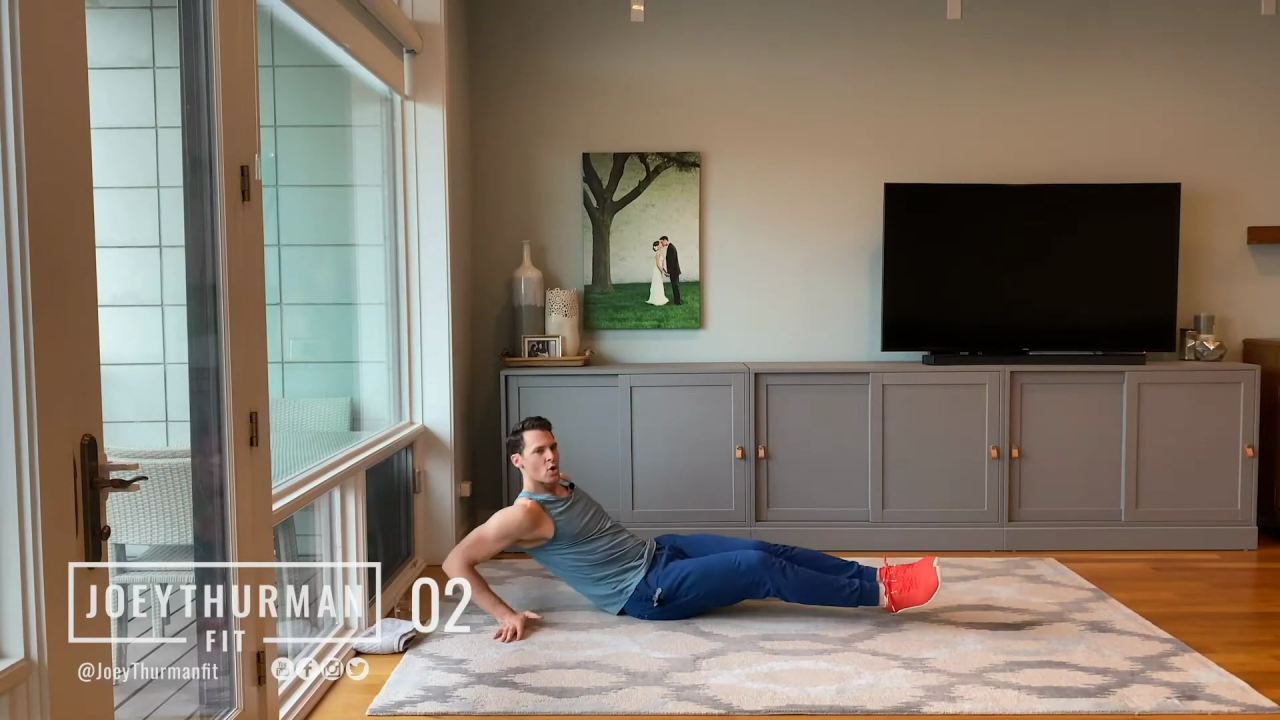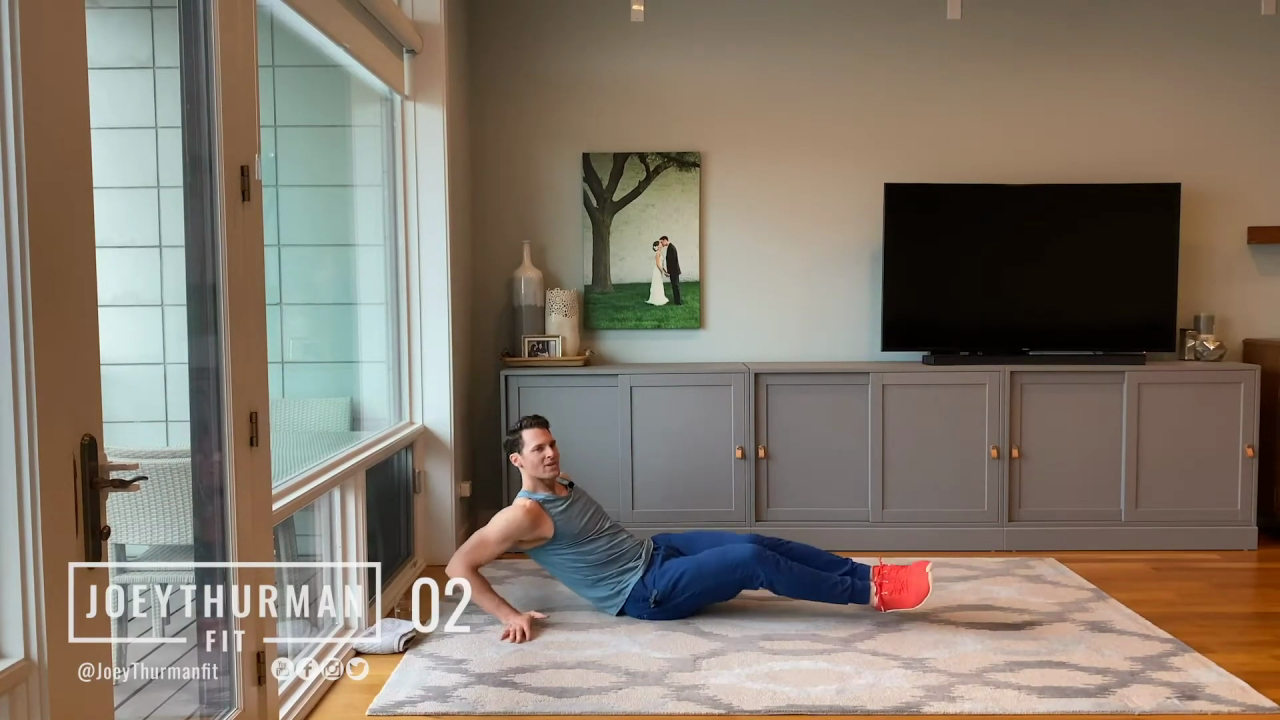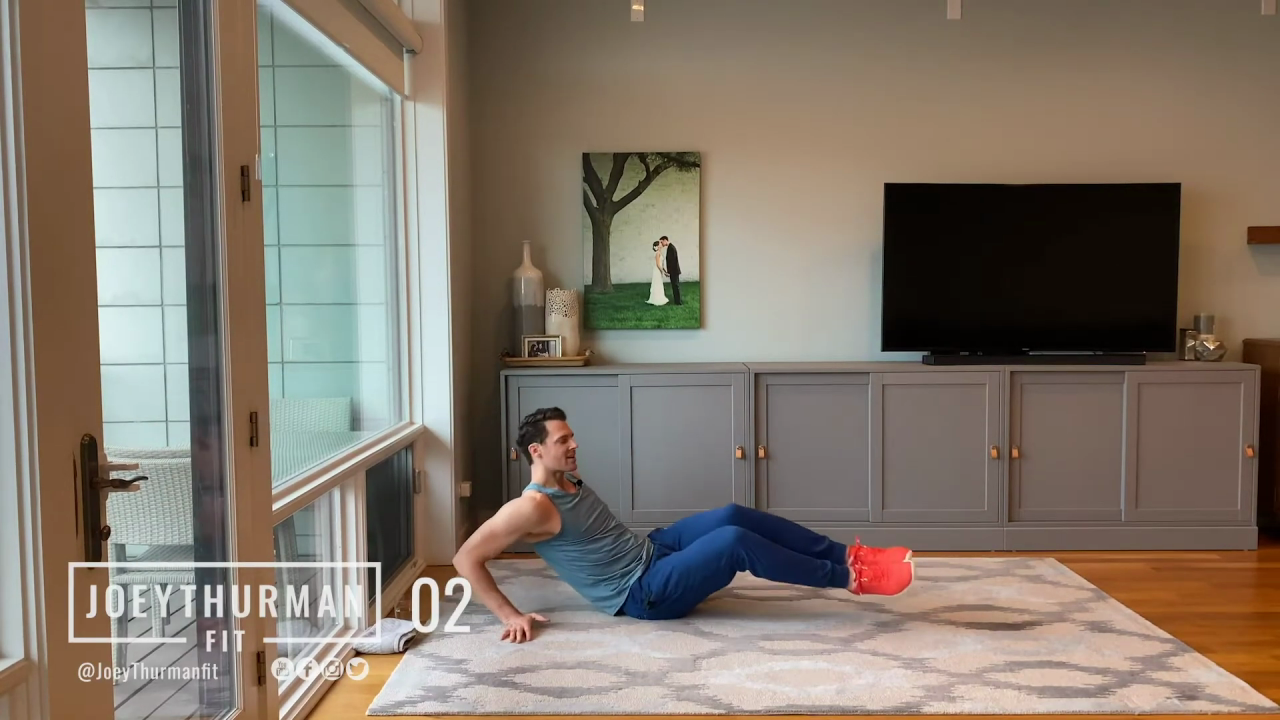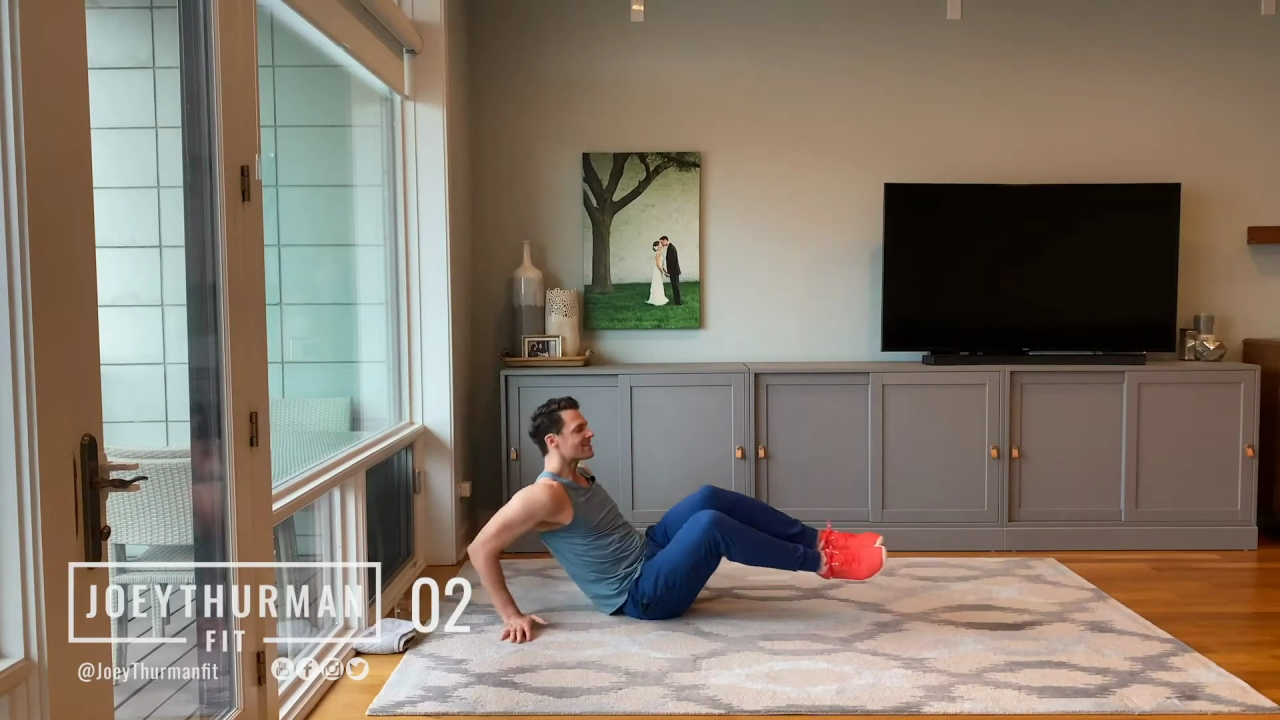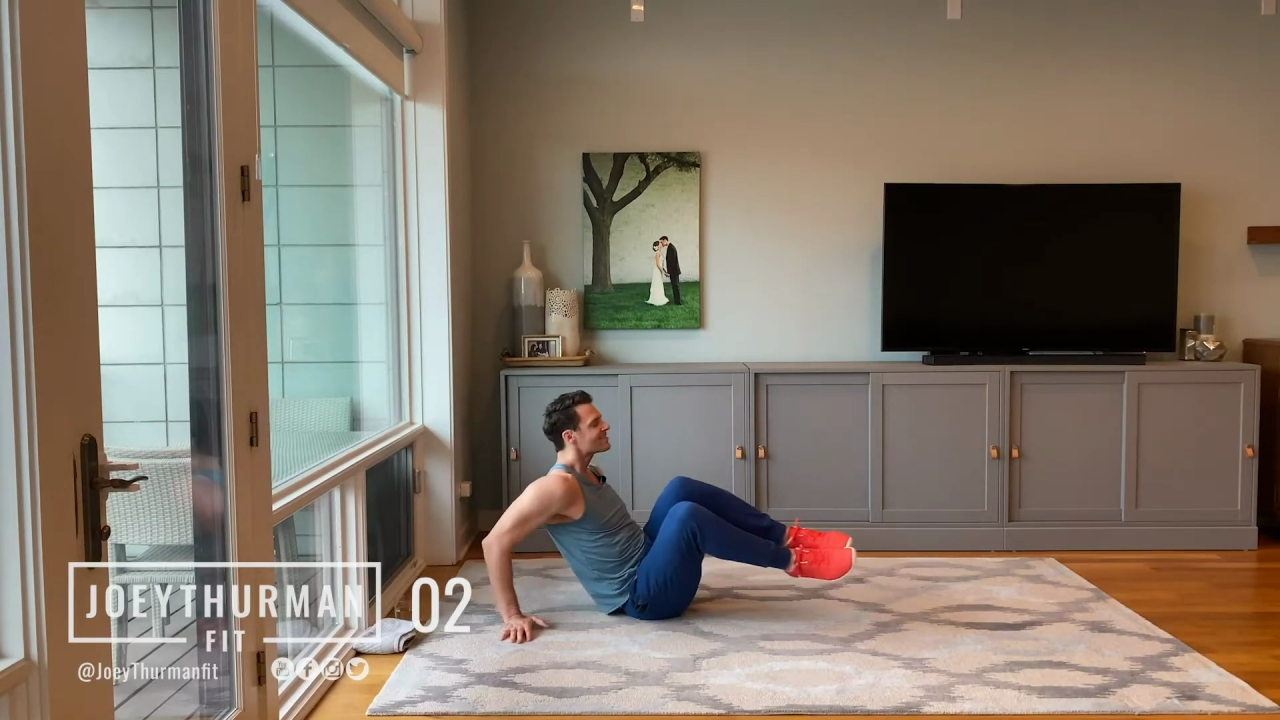
dt=0.2s
person 1, frame 1
left shoulder: (563, 486)
right shoulder: (522, 516)
right elbow: (455, 563)
right wrist: (505, 614)
left hip: (659, 552)
right hip: (648, 592)
left knee: (763, 548)
right knee: (760, 569)
left ankle: (876, 577)
right ankle: (880, 596)
person 1, frame 2
left shoulder: (562, 484)
right shoulder: (523, 515)
right elbow: (458, 566)
right wrist: (508, 615)
left hip: (656, 552)
right hip: (645, 593)
left knee: (753, 540)
right knee: (751, 558)
left ankle: (866, 574)
right ankle: (868, 593)
person 1, frame 3
left shoulder: (570, 480)
right shoulder: (531, 508)
right elbow: (465, 558)
right wrist: (510, 615)
left hip: (654, 550)
right hip: (643, 595)
left knee: (732, 515)
right knee: (734, 540)
left ankle: (846, 555)
right ankle: (846, 578)
person 1, frame 4
left shoulder: (580, 475)
right shoulder: (544, 496)
right elbow: (480, 549)
right wrist: (511, 615)
left hip: (651, 553)
right hip: (642, 596)
left knee: (706, 498)
right knee: (710, 524)
left ankle: (817, 541)
right ankle: (820, 562)
person 1, frame 5
left shoulder: (587, 472)
right shoulder: (557, 487)
right elbow: (495, 542)
right wrist: (512, 615)
left hip: (649, 561)
right hip: (643, 597)
left knee: (681, 490)
right knee: (687, 514)
left ankle: (787, 538)
right ankle: (791, 561)
